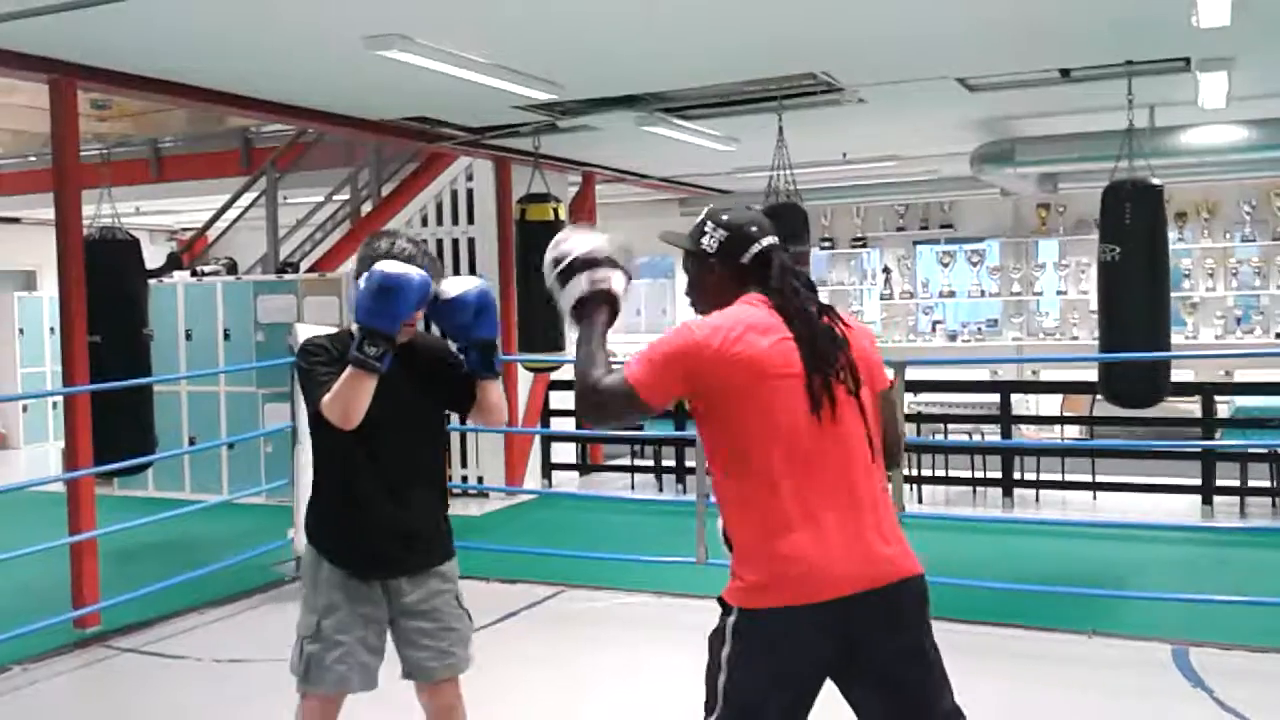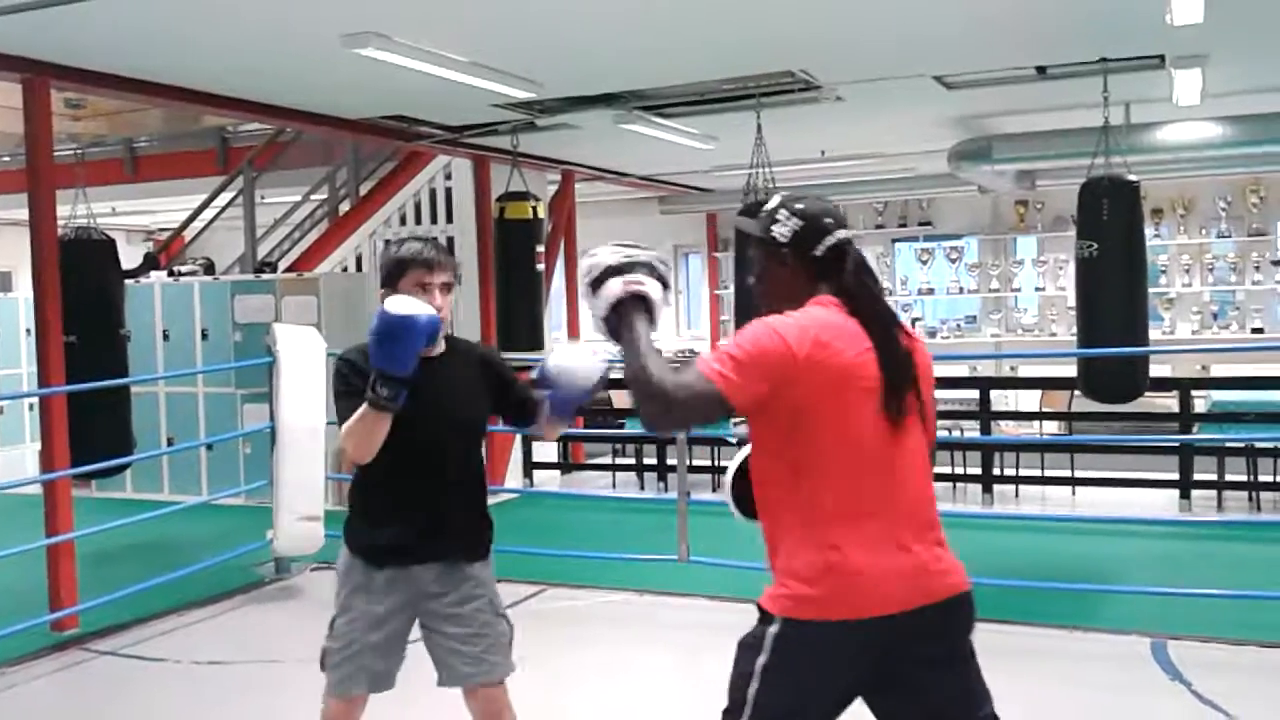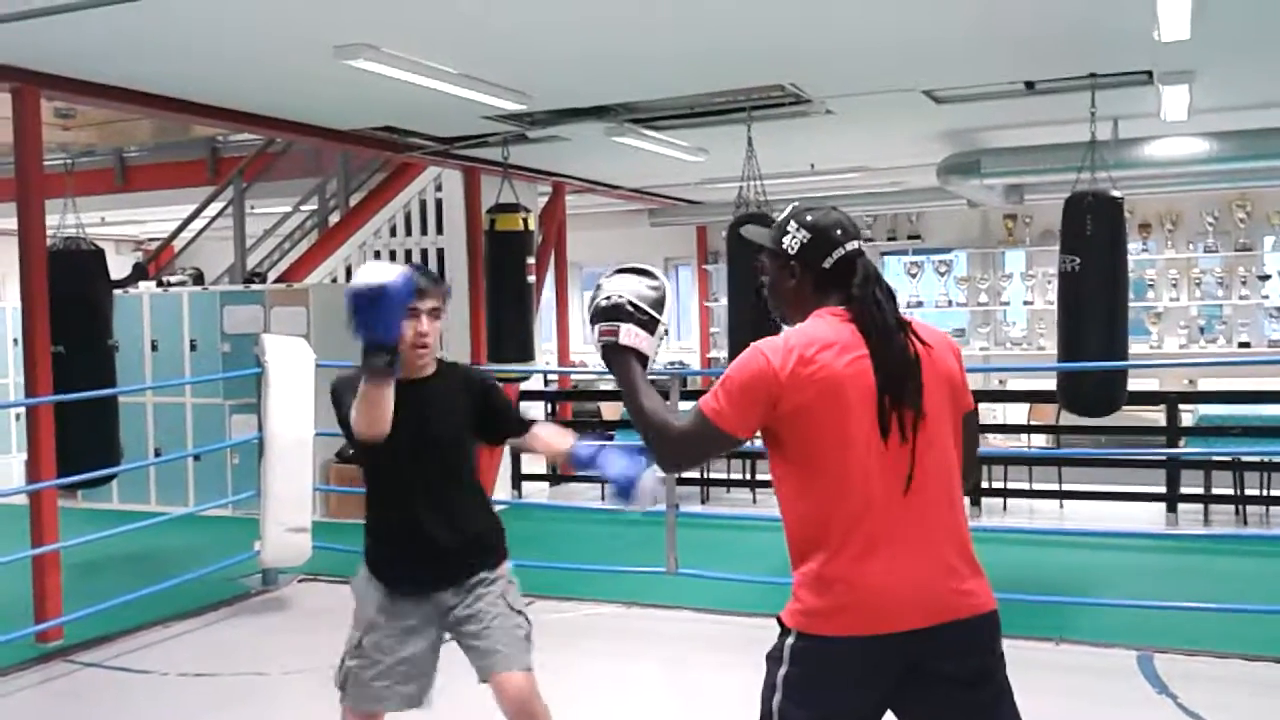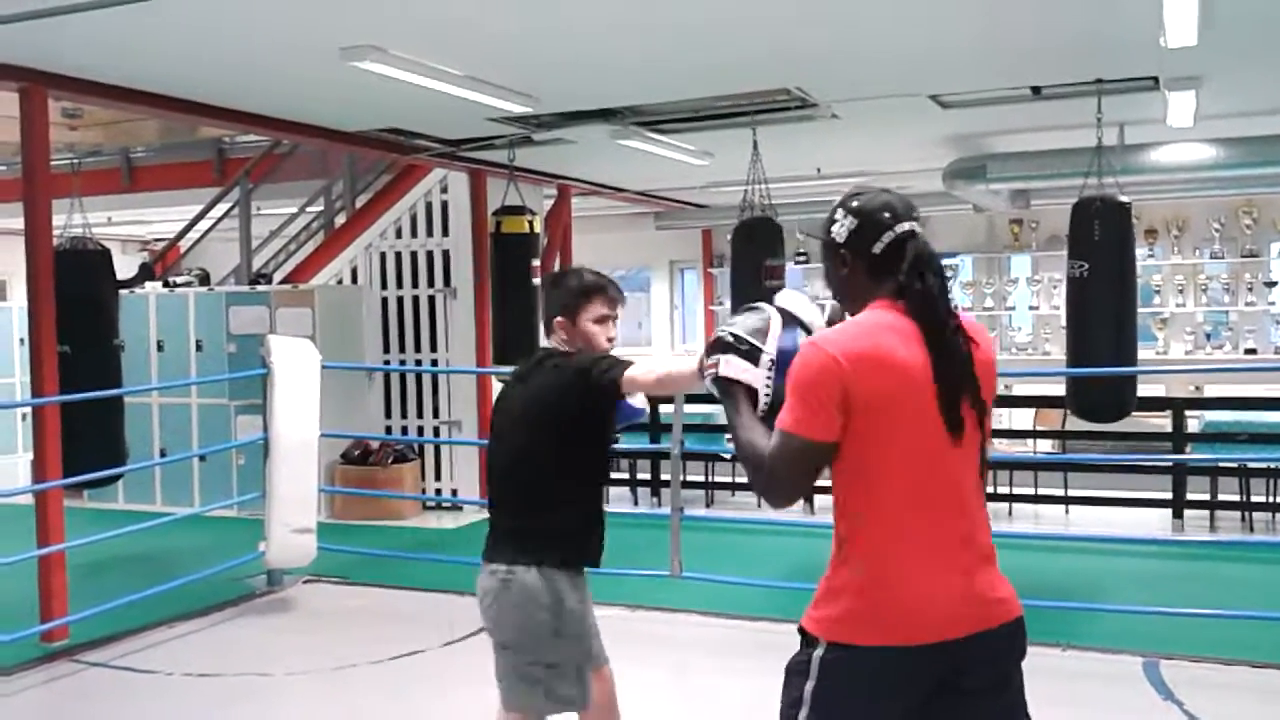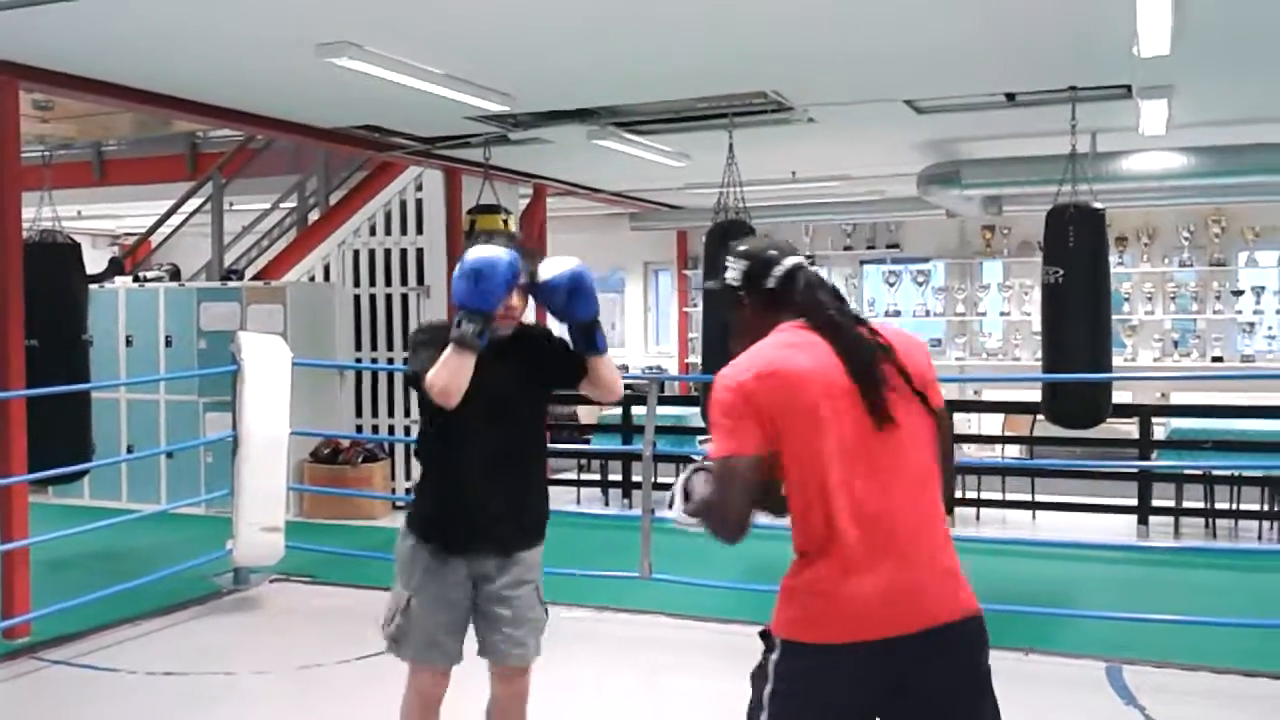
dt=0.7s
person 1, frame 1
left shoulder: (702, 344)
right shoulder: (847, 334)
left elbow: (597, 405)
right elbow: (890, 449)
left wrist: (593, 307)
left hip: (780, 597)
right hip: (886, 581)
person 1, frame 2
left shoulder: (778, 343)
right shoulder: (904, 342)
left elbow: (665, 409)
left wrist: (630, 317)
left hip: (823, 610)
right hip: (933, 597)
person 1, frame 3
left shoulder: (776, 362)
right shoulder: (938, 348)
left elbow: (673, 449)
right elbow: (966, 473)
left wrist: (624, 355)
left hip: (841, 625)
right hip: (957, 613)
person 1, frame 4
left shoulder: (833, 355)
right shoulder: (973, 344)
left elbow: (779, 486)
left wrist: (736, 390)
left hip: (871, 632)
right hip: (984, 620)
person 1, frame 5
left shoulder: (746, 377)
right shoulder: (904, 352)
left elbow: (730, 520)
left wrist: (701, 496)
left hip: (827, 631)
right hip: (944, 616)
person 2, frame 1
left shoulder: (431, 355)
right shoulder: (321, 353)
left elbow: (493, 416)
right elbow: (343, 415)
left wrist: (481, 348)
right wrist: (374, 339)
left hip: (423, 555)
right hip: (343, 556)
person 2, frame 2
left shoulder: (477, 363)
right shoulder: (357, 365)
left elbow: (540, 420)
right elbow: (357, 451)
left wrist: (563, 399)
right wrist: (383, 384)
left hip: (458, 557)
right hip: (377, 557)
person 2, frame 3
left shoulder: (466, 384)
right shoulder: (352, 389)
left elbow: (528, 433)
right elbow: (371, 429)
left wrist: (592, 455)
right wrist: (378, 352)
left hip: (476, 571)
right hip: (396, 580)
person 2, frame 4
left shoulder: (535, 378)
right shoulder: (572, 372)
right elbow: (659, 376)
left wrist: (596, 429)
left hip: (549, 566)
right hip: (533, 572)
left knee: (596, 683)
person 2, frame 5
left shoulder: (535, 345)
right shoulder: (433, 339)
left elbow: (609, 391)
right elbow: (445, 392)
left wrist: (584, 324)
right wrist: (473, 318)
left hip: (514, 539)
right hip: (438, 536)
left knee: (513, 673)
right knee: (427, 677)
